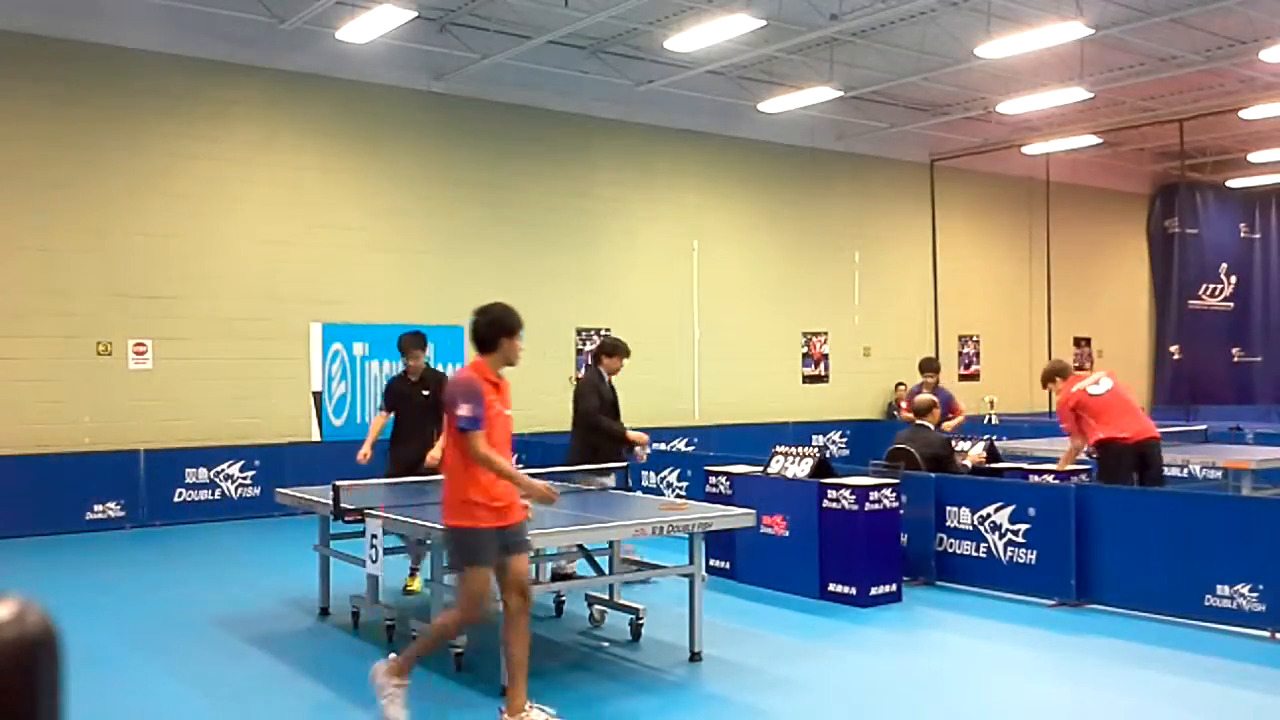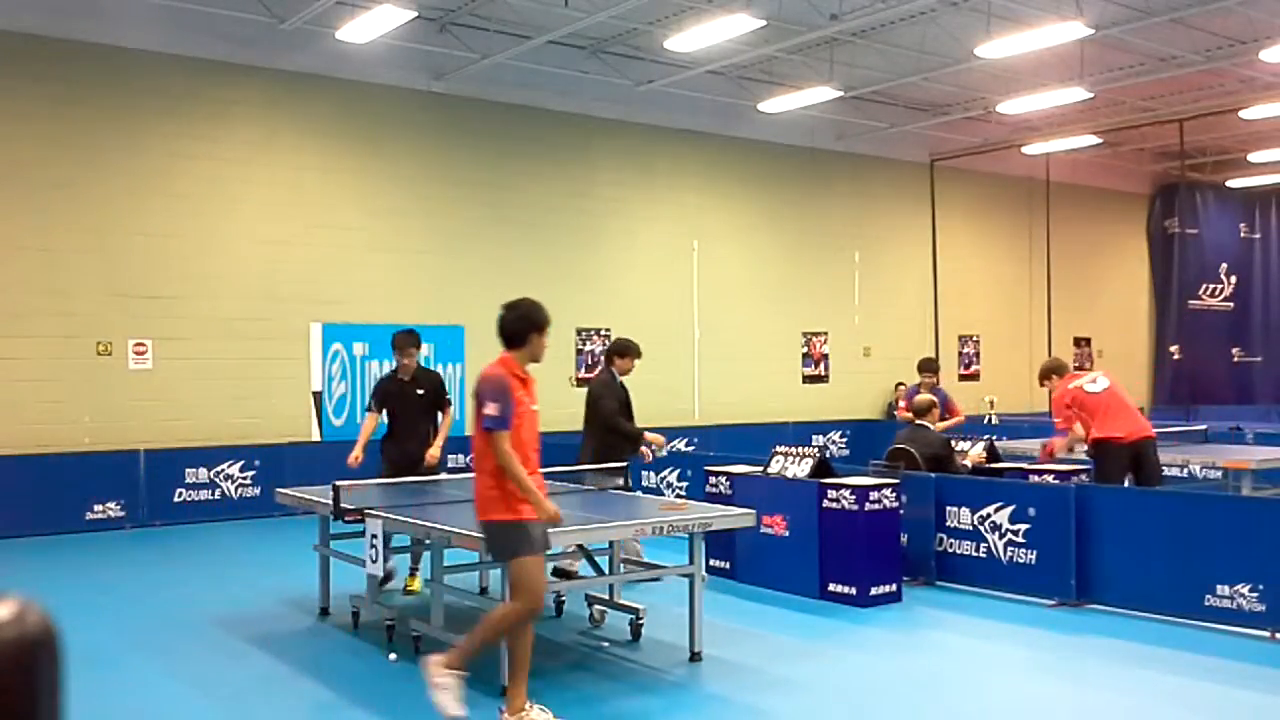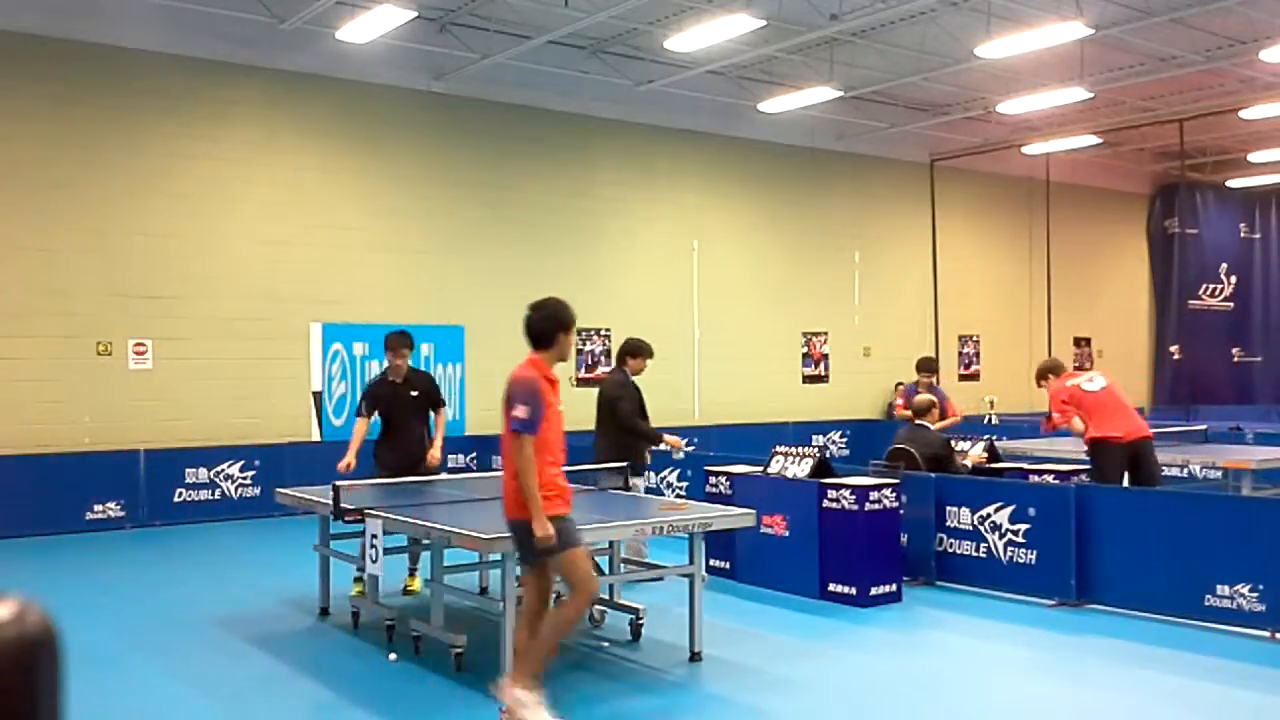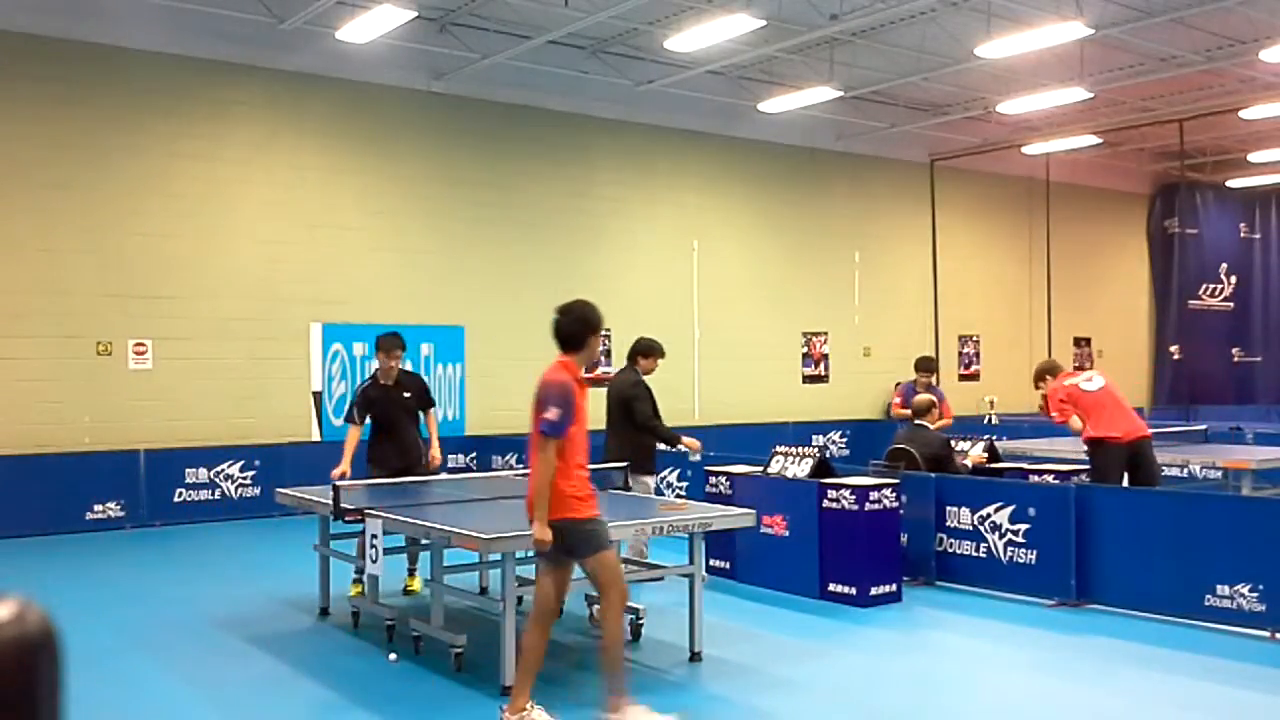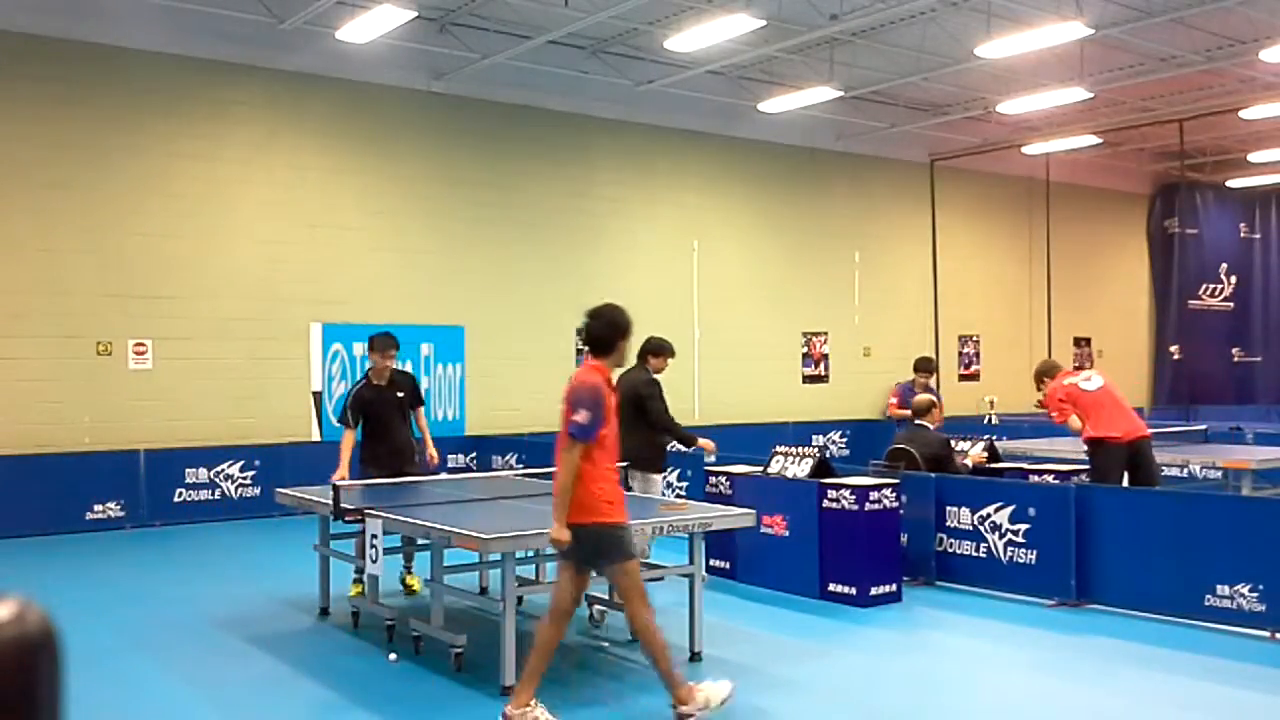
dt=0.1s
person 1, frame 1
left shoulder: (499, 384)
right shoulder: (467, 383)
right elbow: (479, 450)
left wrist: (519, 488)
right wrist: (527, 484)
left hip: (505, 512)
right hip: (473, 515)
left knee: (521, 601)
right knee: (471, 609)
right ankle: (394, 671)
person 1, frame 2
left shoulder: (523, 379)
right shoulder: (496, 379)
right elbow: (501, 451)
right wrist: (539, 498)
left hip: (527, 508)
right hip: (506, 509)
left knee: (531, 601)
right knee: (526, 601)
right ankle: (447, 664)
person 1, frame 3
left shoulder: (540, 378)
right shoulder: (529, 380)
right elbow: (522, 452)
right wrist: (539, 517)
left hip: (547, 504)
right hip: (540, 506)
left knee: (537, 602)
right knee: (585, 591)
right ankle: (521, 683)
person 1, frame 4
left shoulder: (562, 379)
right shoulder: (560, 383)
right elbow: (546, 454)
right wrist: (540, 519)
left hip: (564, 508)
right hip: (567, 510)
left knee: (547, 606)
right knee: (615, 593)
person 1, frame 5
left shoulder: (589, 382)
right shoulder: (591, 387)
right elbow: (571, 456)
right wrist: (559, 519)
left hip: (589, 513)
right hip: (594, 514)
left knee: (564, 606)
right knee: (637, 604)
person 2, frame 1
left shoulder: (439, 381)
right shoulder: (394, 384)
right elbow: (383, 415)
left wrist: (438, 448)
right wrist: (368, 445)
left hip: (426, 461)
right hip: (399, 459)
left ankle: (414, 573)
right ankle: (413, 554)
person 2, frame 2
left shoulder: (432, 379)
right shoulder: (385, 383)
left elbow: (447, 414)
right elbow: (373, 415)
left wrist: (437, 445)
right wrist: (359, 447)
left hip: (424, 460)
right hip: (393, 458)
left ankle: (414, 572)
right ankle: (384, 566)
person 2, frame 3
left shoulder: (424, 381)
right shoulder: (376, 386)
left elbow: (440, 414)
right elbow: (363, 420)
left wrist: (436, 446)
right wrist: (351, 454)
left hip: (419, 461)
right hip: (387, 461)
left ankle: (413, 573)
right ankle: (361, 576)
person 2, frame 4
left shoulder: (415, 382)
right shoulder: (366, 390)
left elbow: (429, 413)
right elbow: (355, 427)
left wrist: (434, 445)
right wrist: (346, 462)
left hip: (414, 461)
right hip: (380, 464)
left ankle: (412, 573)
right ankle: (359, 577)
person 2, frame 5
left shoulder: (407, 381)
right shoulder: (359, 392)
left elbow: (418, 412)
right elbow: (350, 431)
left wrist: (429, 444)
right wrist: (343, 468)
left hip: (407, 460)
right hip: (374, 464)
left ankle: (407, 572)
right ankle: (359, 577)
person 3, frame 1
left shoulder: (604, 382)
right shoulder: (589, 382)
right elbow: (593, 419)
left wrist: (630, 443)
right wrist: (627, 434)
left hip: (602, 457)
right hip: (593, 459)
left ankle: (563, 567)
person 3, frame 2
left shoulder: (611, 383)
right shoulder: (605, 384)
right elbow: (611, 420)
left wrist: (639, 442)
right wrist: (643, 436)
left hip: (602, 458)
right hip: (605, 459)
left ankle: (566, 565)
person 3, frame 3
left shoulder: (613, 381)
right shoulder: (620, 384)
right elbow: (629, 422)
left wrist: (657, 439)
right wrist: (662, 438)
left hip: (611, 457)
right hip: (622, 460)
person 3, frame 4
left shoulder: (619, 380)
right shoulder: (634, 383)
right elbow: (647, 422)
right wrist: (680, 440)
left hip: (621, 455)
right hip: (634, 457)
right ankle: (638, 560)
person 3, frame 5
left shoulder: (627, 378)
right shoulder: (646, 382)
right elbow: (662, 421)
right wrist: (696, 441)
left hip: (632, 454)
right hip: (644, 457)
right ankle: (639, 560)
